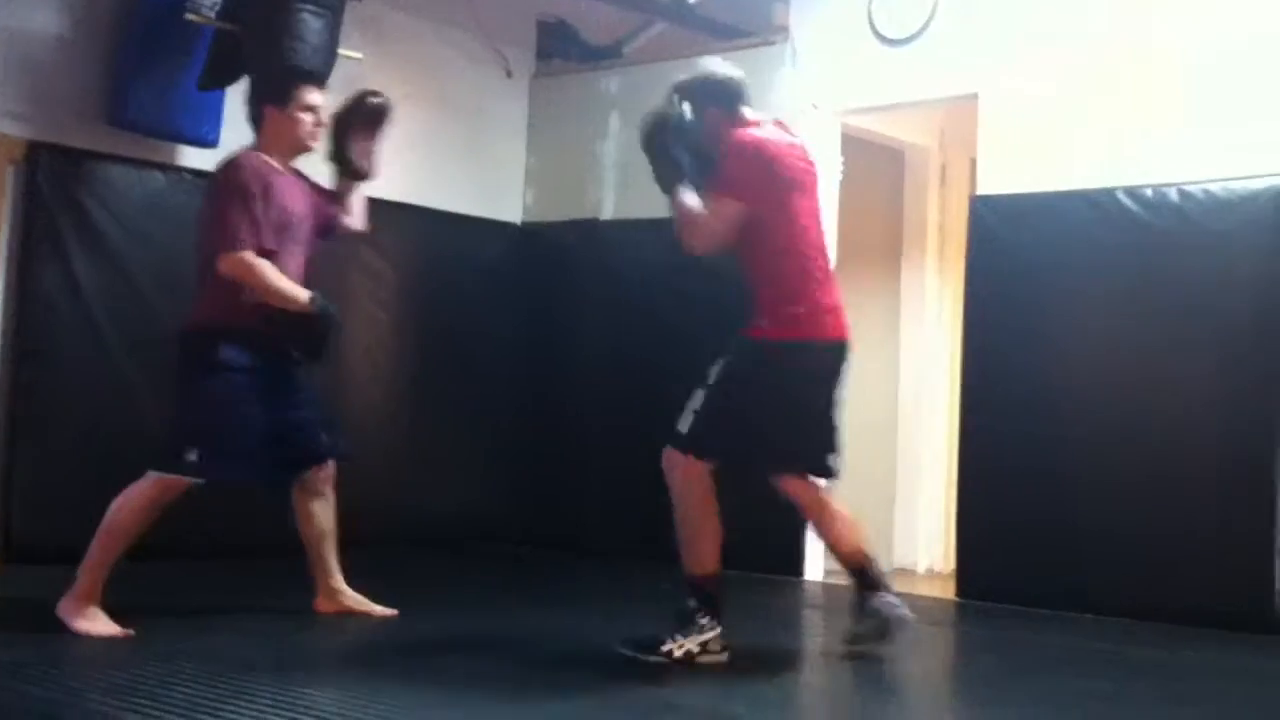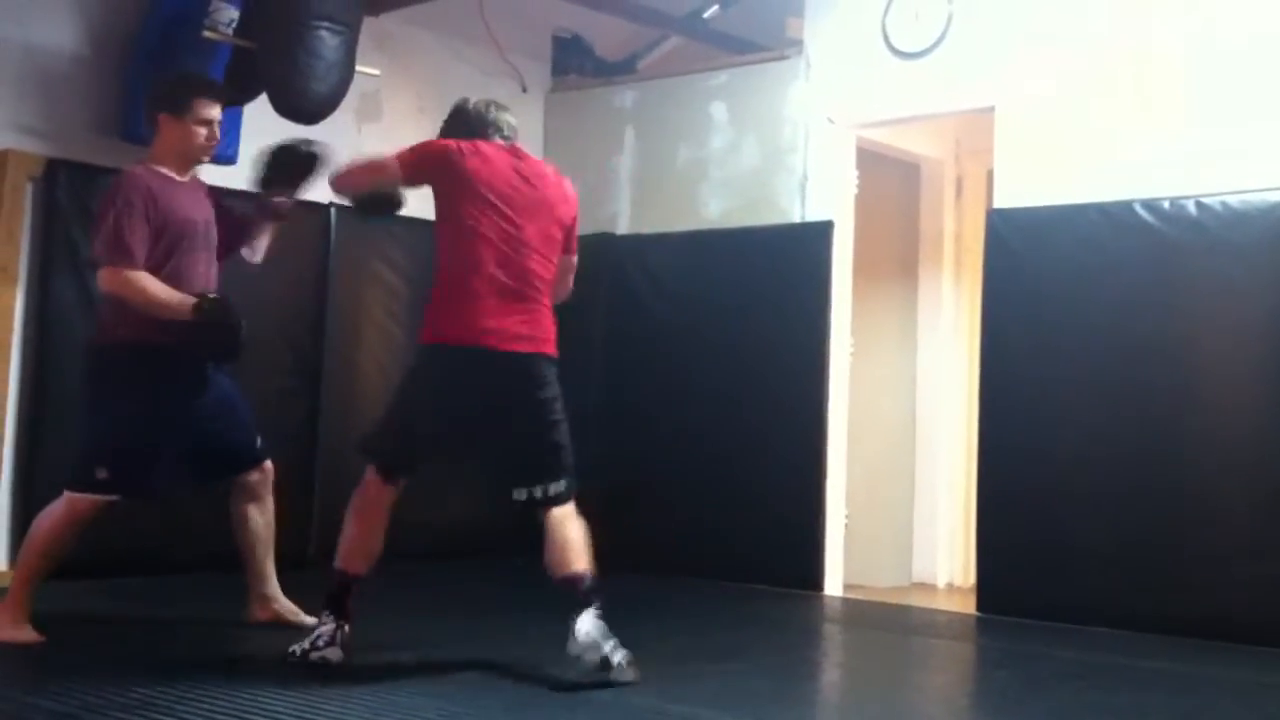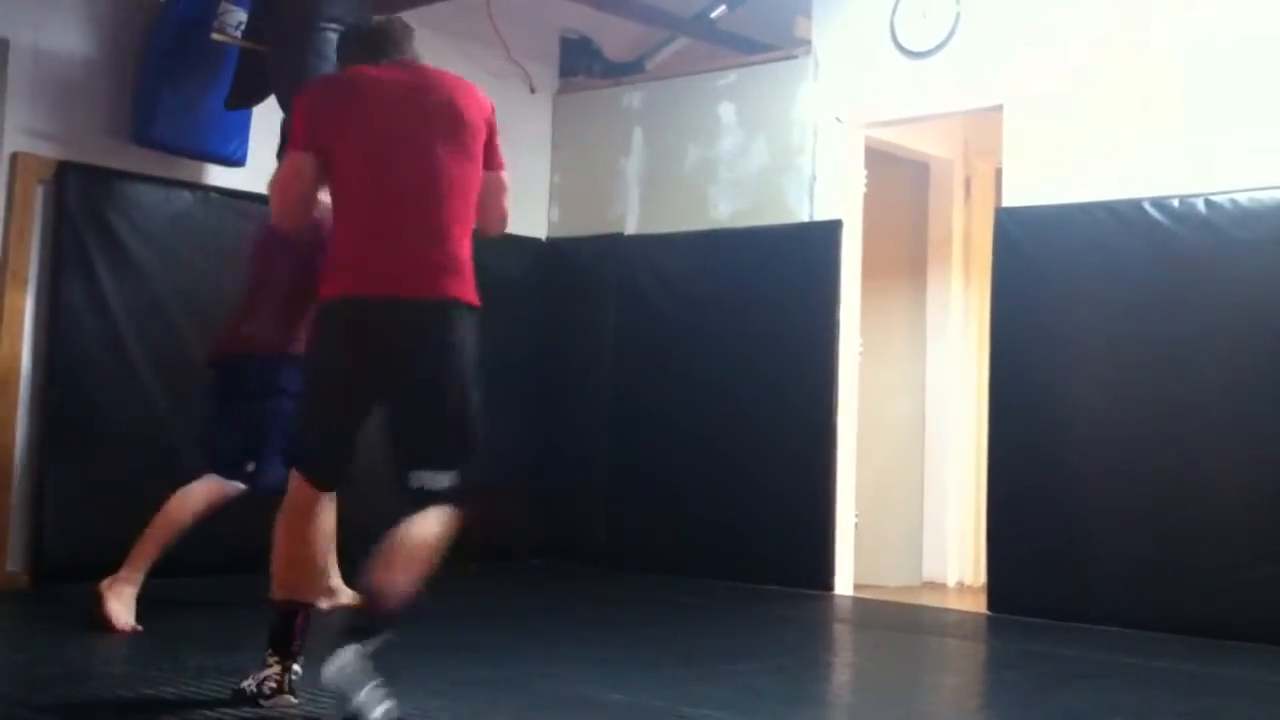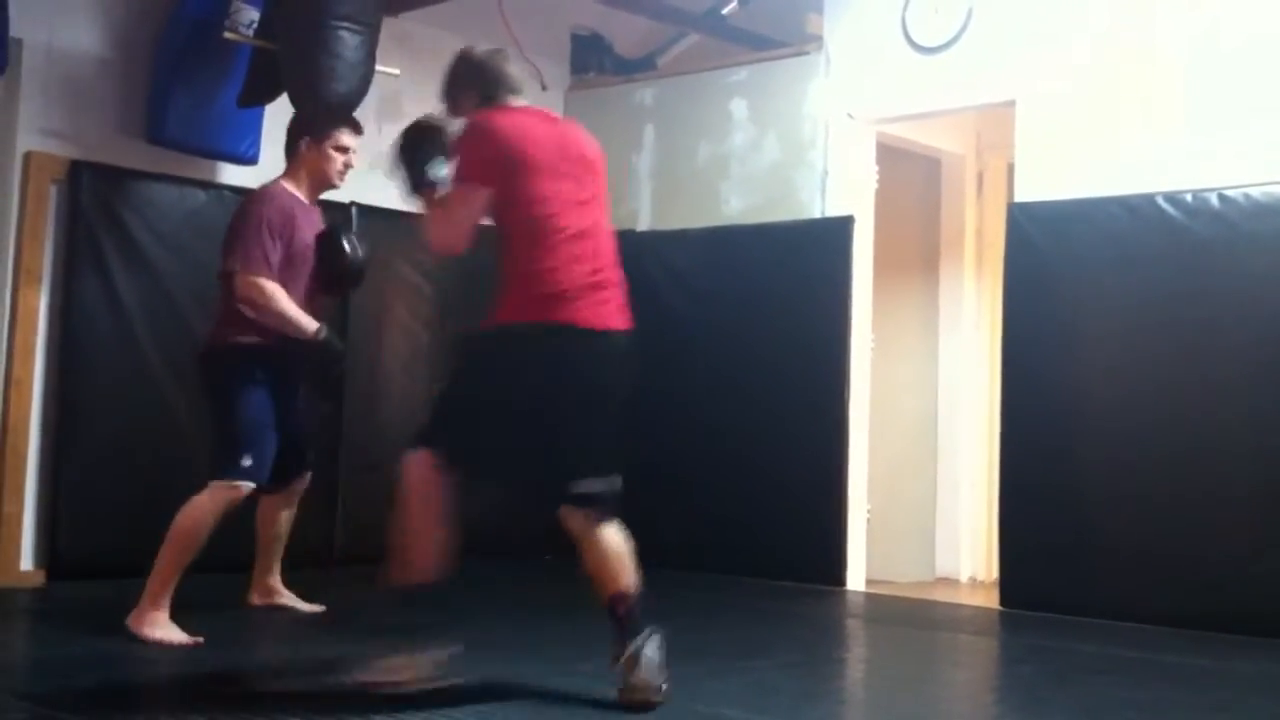
dt=1s
person 1, frame 1
left shoulder: (744, 149)
right shoulder: (784, 141)
left elbow: (701, 238)
left wrist: (677, 179)
right wrist: (689, 170)
left hip: (783, 339)
right hip: (820, 335)
left knee: (685, 462)
right knee: (796, 479)
left ankle: (702, 623)
right ankle: (874, 595)
person 1, frame 2
left shoulder: (450, 155)
right shoulder: (560, 188)
left elbow: (349, 183)
left wrist: (368, 179)
left hip: (454, 351)
right hip: (530, 358)
left knee: (379, 484)
right knee: (558, 506)
left ankle: (332, 624)
right ankle: (587, 620)
person 1, frame 3
left shoulder: (325, 94)
right shoulder: (469, 98)
left elbow: (287, 211)
right elbow: (494, 219)
left hip: (353, 307)
right hip: (442, 308)
left knee: (309, 486)
right knee: (437, 502)
left ankle: (280, 664)
right ankle: (356, 647)
person 1, frame 4
left shoulder: (488, 135)
right shoulder: (582, 139)
left elbow: (447, 239)
left wrist: (424, 183)
left hip: (533, 328)
right hip: (604, 332)
left knee: (427, 465)
right knee: (584, 507)
right ankle: (634, 639)
person 2, frame 1
left shoulder: (297, 186)
right shoulder: (245, 172)
left elbow: (350, 220)
right elbow: (236, 261)
right wrist: (307, 303)
left hip: (274, 354)
right hip: (225, 350)
left knee: (317, 468)
right knee: (175, 475)
left ankle: (331, 590)
right ankle: (81, 596)
person 2, frame 2
left shoulder: (202, 196)
right shoulder: (134, 187)
left elbow: (251, 250)
right elbow: (115, 278)
left wrist: (274, 204)
right wrist: (195, 309)
left hip: (195, 365)
right hip: (136, 365)
left knee: (257, 472)
right knee: (90, 494)
left ankle: (267, 598)
person 2, frame 3
right shoulder: (319, 223)
left hip: (270, 367)
right hip: (261, 370)
right knee: (227, 479)
left ankle: (331, 587)
right ankle: (124, 583)
person 2, frame 4
left shoulder: (310, 212)
right shoulder: (269, 202)
right elbow: (252, 285)
right wrist: (315, 331)
left hip: (278, 361)
right hip: (244, 361)
left knee: (293, 477)
right knee: (235, 483)
left ankle: (267, 585)
right ankle: (151, 610)
